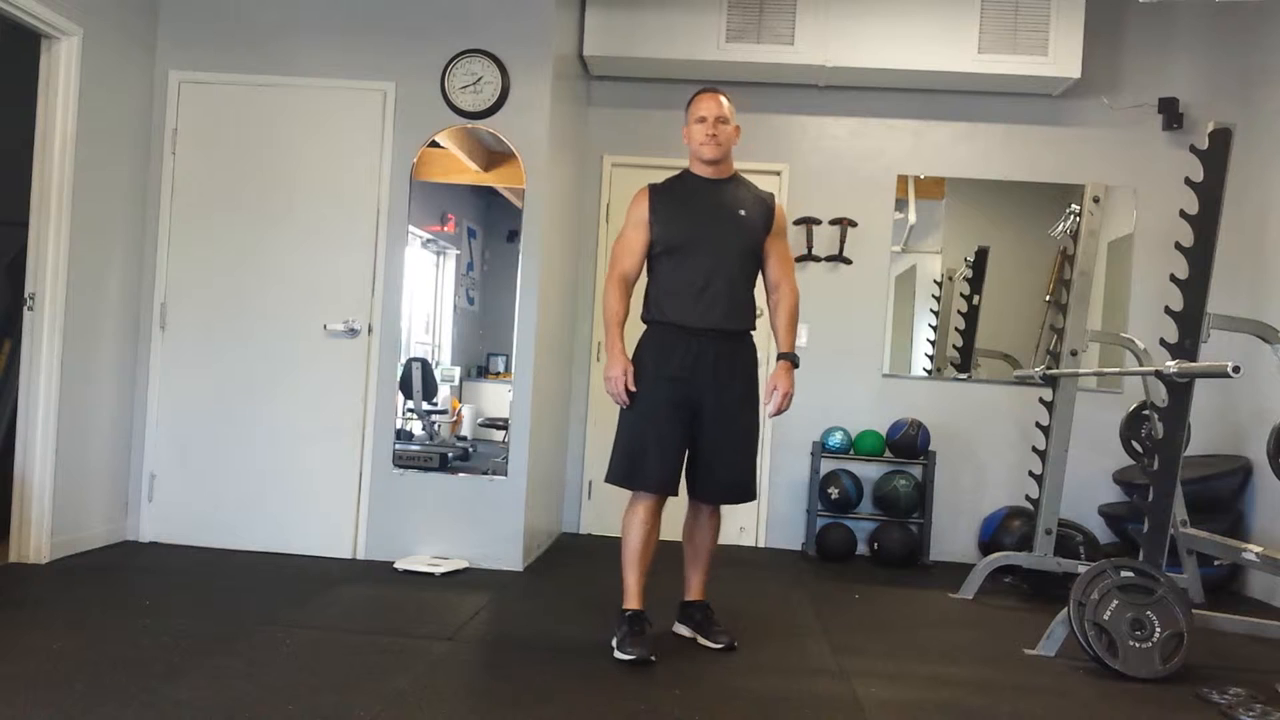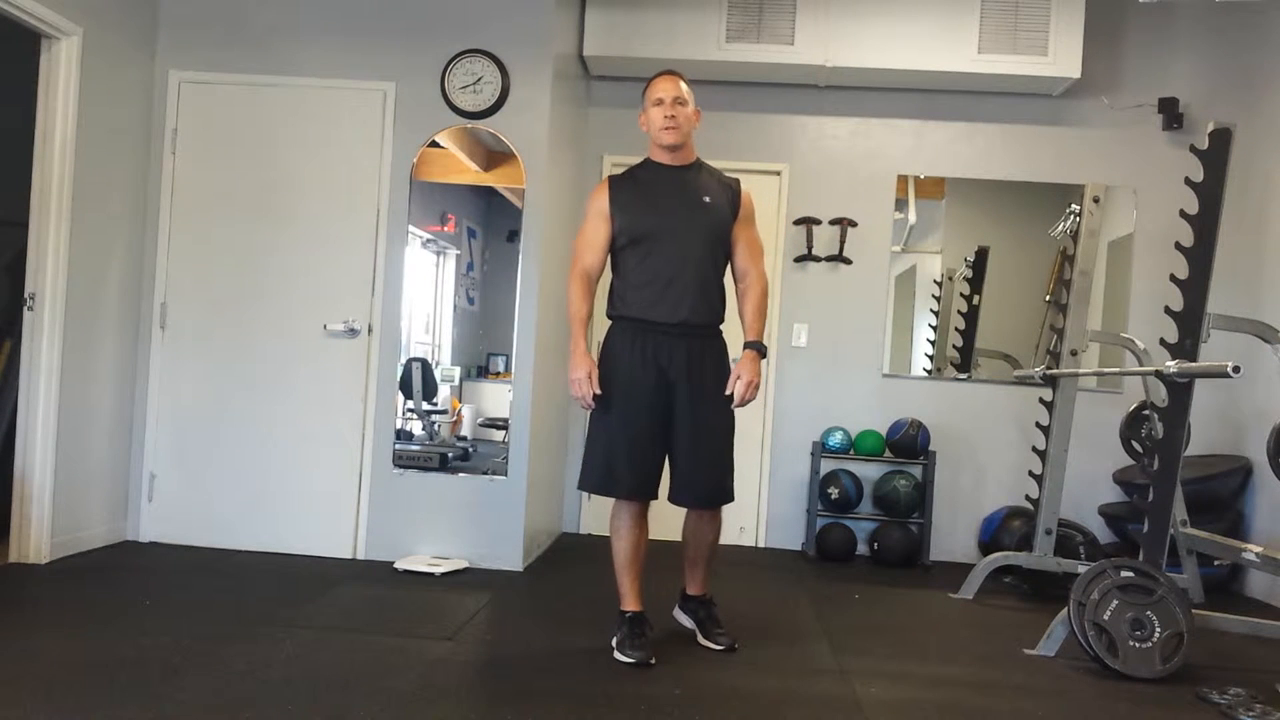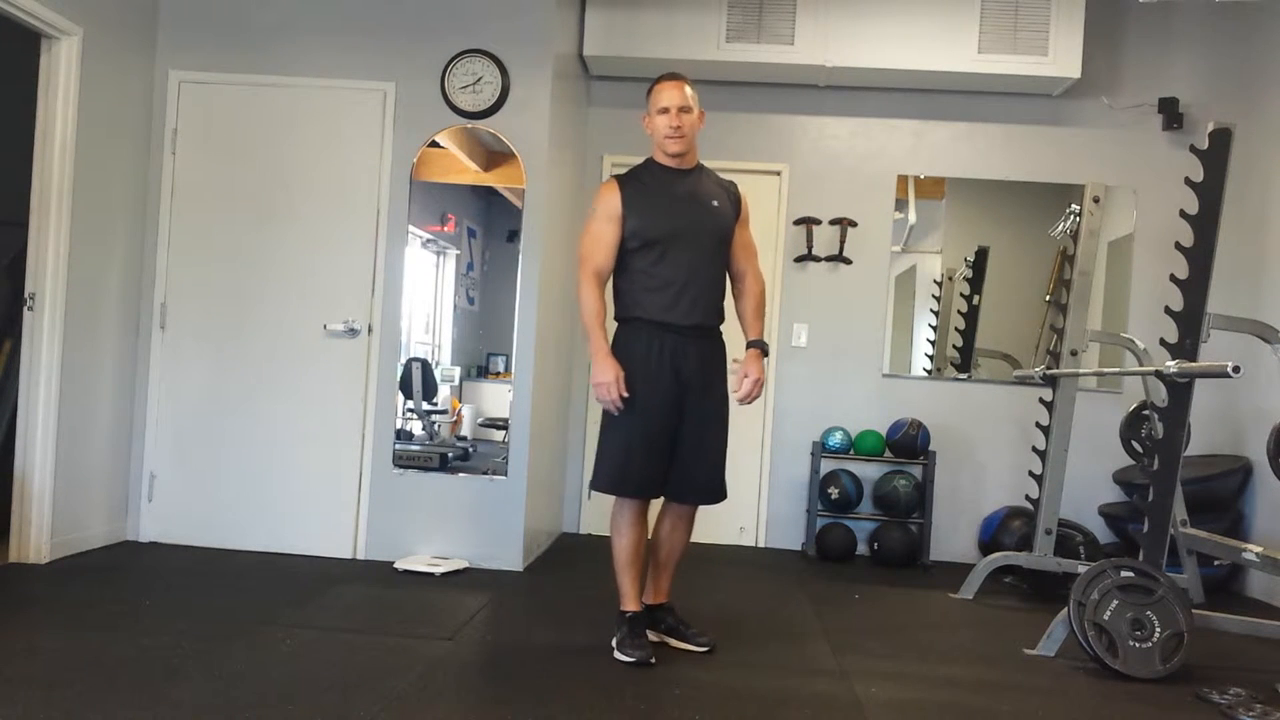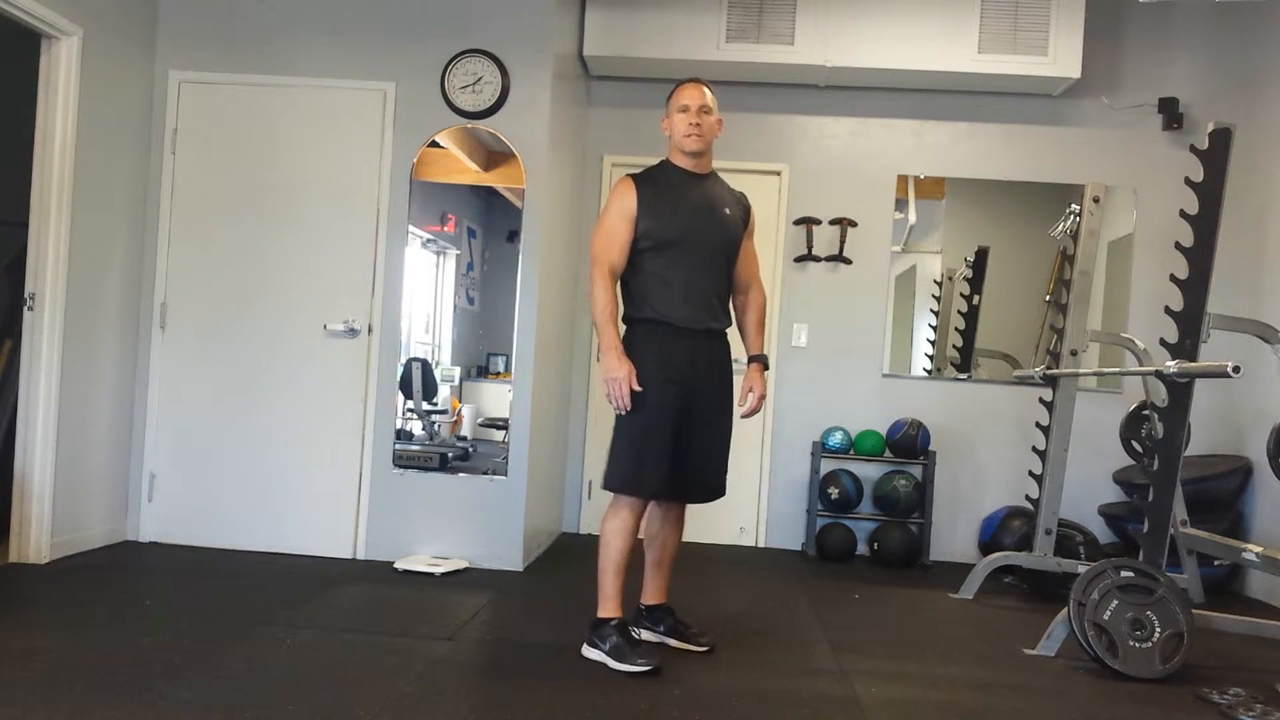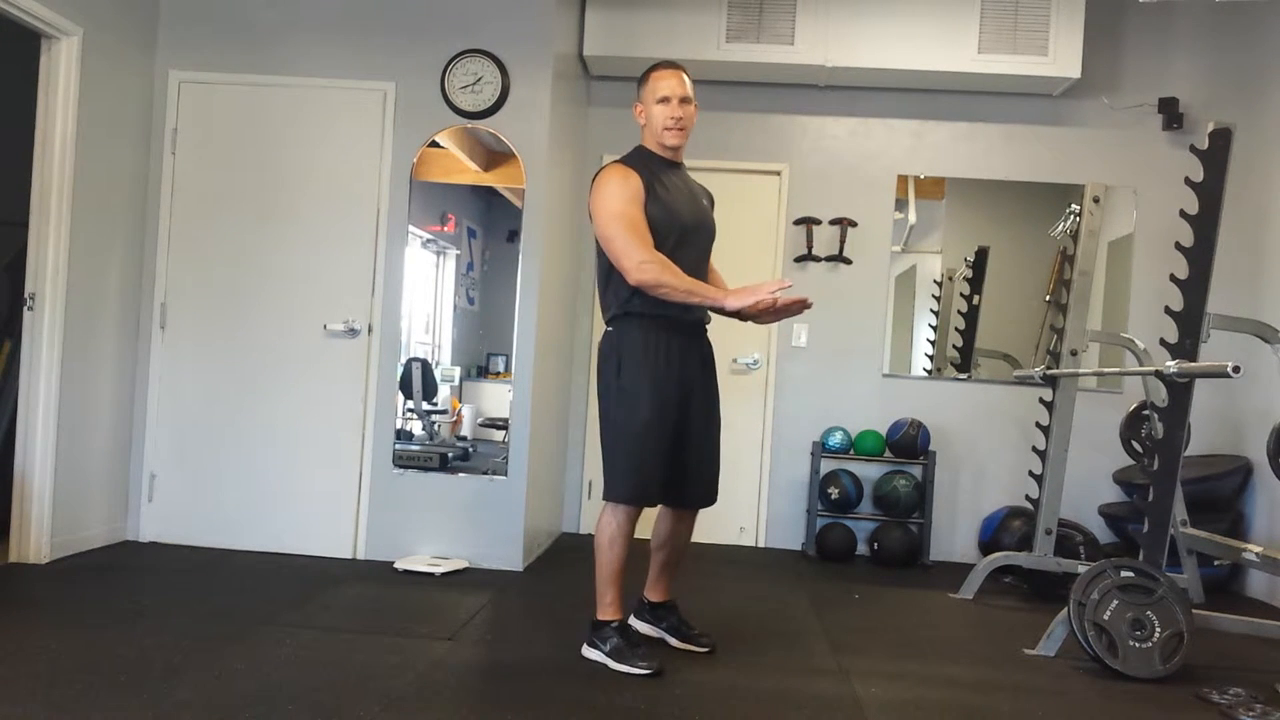
dt=1s
person 1, frame 1
left shoulder: (764, 208)
right shoulder: (654, 199)
left elbow: (781, 288)
right elbow: (621, 276)
left wrist: (785, 359)
right wrist: (615, 350)
left hip: (732, 359)
right hip: (664, 353)
left knee: (710, 494)
right knee: (648, 488)
left ankle: (694, 606)
right ankle: (632, 614)
person 1, frame 2
left shoulder: (730, 194)
right shoulder: (614, 191)
left elbow: (750, 276)
right elbow: (584, 272)
left wrist: (753, 350)
right wrist: (579, 349)
left hip: (703, 353)
right hip: (632, 349)
left knee: (706, 493)
right knee: (630, 493)
left ankle: (695, 599)
right ankle: (631, 616)
person 1, frame 3
left shoulder: (727, 196)
right shoulder: (620, 192)
left elbow: (747, 276)
right elbow: (592, 275)
left wrist: (755, 347)
right wrist: (600, 354)
left hip: (705, 354)
right hip: (643, 349)
left knee: (689, 492)
right knee: (633, 489)
left ankle: (659, 605)
right ankle: (630, 615)
person 1, frame 4
left shoulder: (737, 205)
right shoulder: (636, 190)
left elbow: (749, 289)
right elbow: (603, 273)
left wrist: (756, 361)
right wrist: (612, 352)
left hip: (711, 356)
right hip: (653, 350)
left knee: (676, 491)
right knee: (635, 488)
left ankle: (654, 611)
right ankle: (606, 626)
person 1, frame 5
left shoulder: (698, 193)
right shoulder: (620, 179)
right elbow: (640, 268)
left wrist: (752, 308)
right wrist: (726, 297)
left hip: (692, 348)
right hip: (639, 346)
left knee: (688, 491)
right knee: (629, 492)
left ankle: (655, 606)
right ankle: (606, 627)
